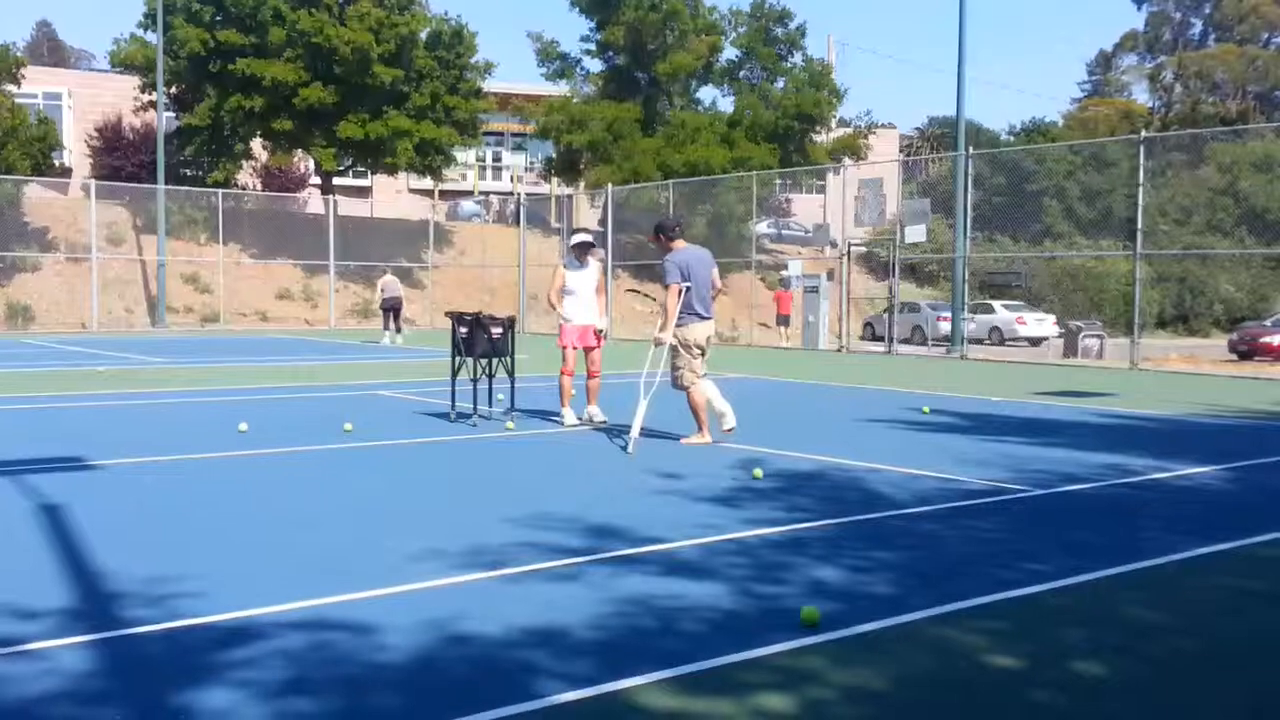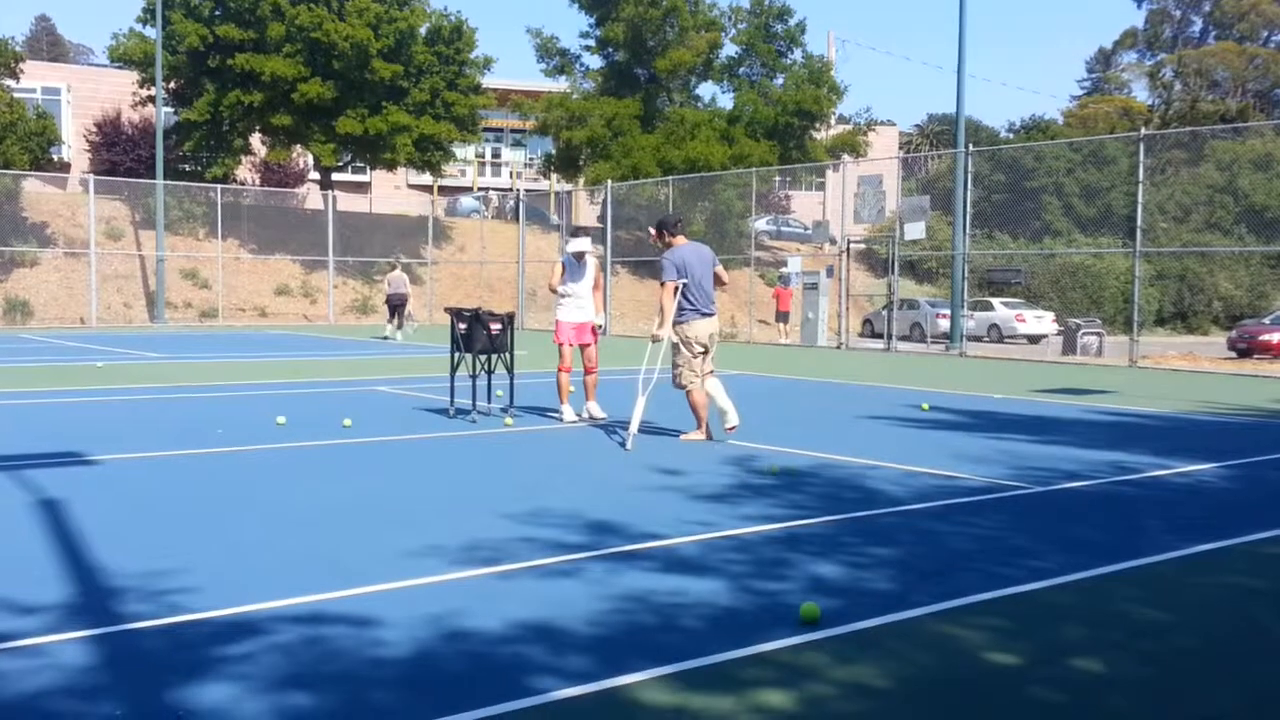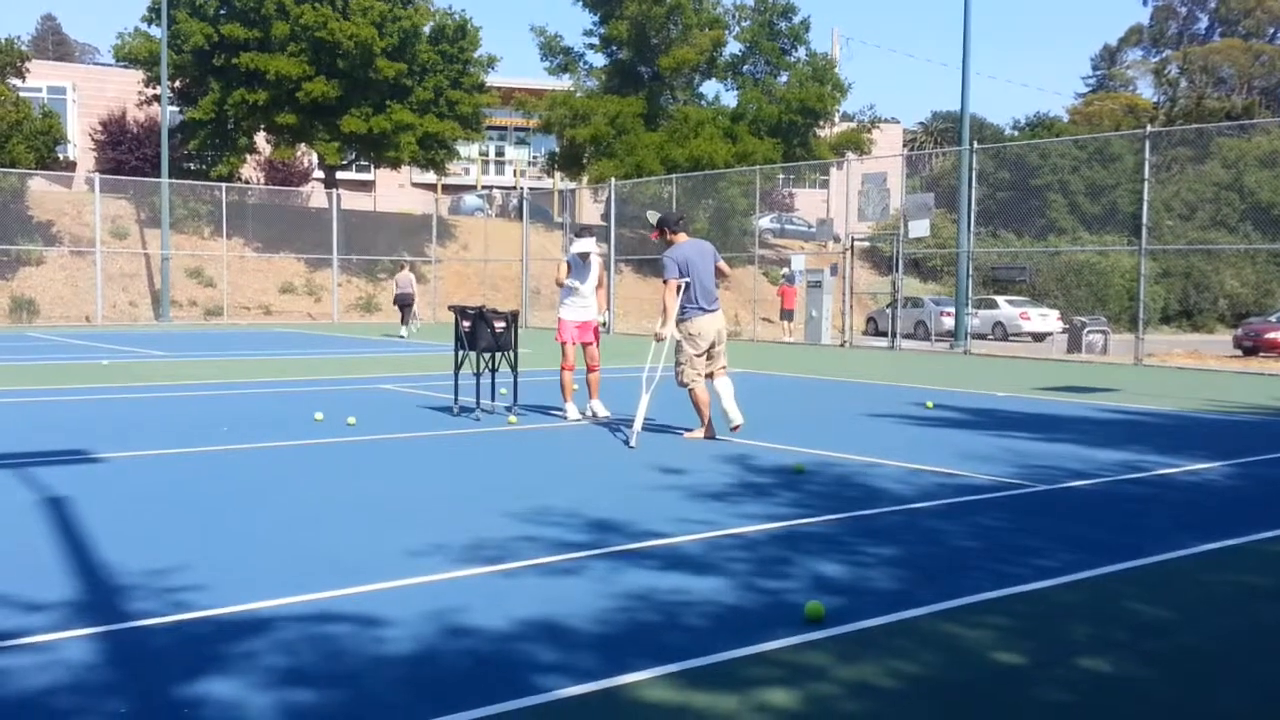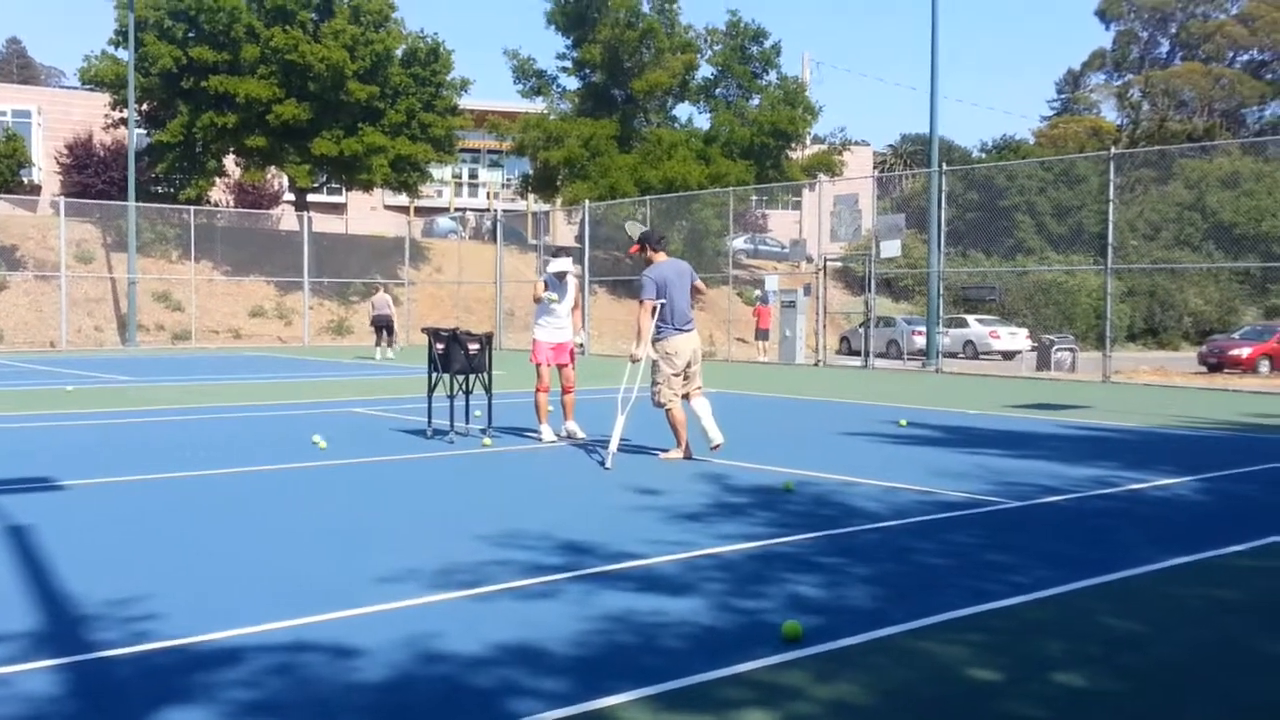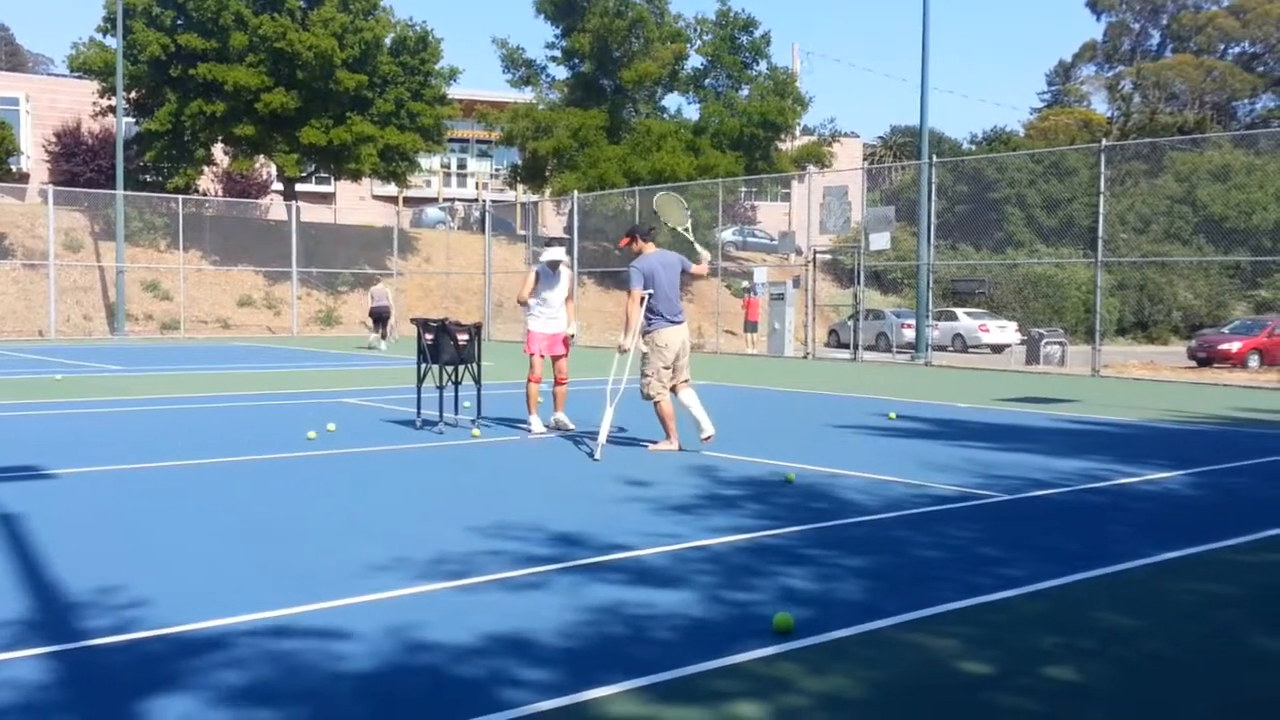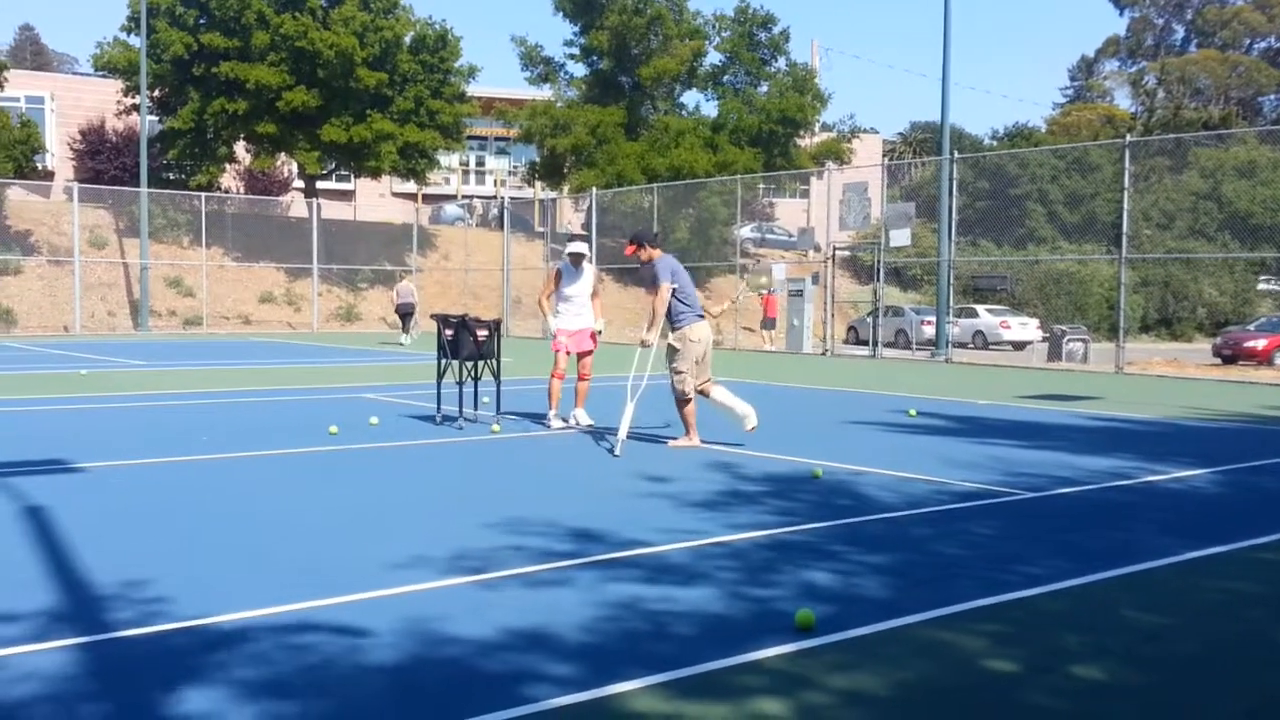
dt=0.4s
person 1, frame 1
left shoulder: (672, 260)
right shoulder: (705, 253)
left elbow: (672, 296)
right elbow: (717, 287)
left wrist: (666, 330)
left hip: (687, 327)
right hip: (706, 323)
left knee: (690, 382)
right knee: (698, 376)
left ankle: (703, 433)
right ankle: (724, 412)
person 1, frame 2
left shoulder: (669, 257)
right shoulder: (705, 250)
left elbow: (668, 294)
right elbow: (724, 279)
left wrist: (664, 327)
left hip: (689, 325)
right hip: (710, 321)
left knee: (690, 381)
right knee: (706, 373)
left ankle: (702, 430)
right ankle: (727, 411)
person 1, frame 3
left shoulder: (671, 255)
right shoulder: (706, 246)
left elbow: (670, 292)
right elbow: (726, 272)
left wrist: (667, 325)
left hip: (693, 323)
right hip: (716, 317)
left knee: (694, 379)
right knee: (718, 370)
left ankle: (706, 428)
right ankle: (732, 412)
person 1, frame 4
left shoulder: (649, 275)
right shoulder: (683, 266)
left elbow: (646, 312)
right elbow: (702, 290)
left wrist: (640, 346)
left hip: (669, 342)
right hip: (691, 337)
left knee: (670, 399)
right knee: (694, 390)
left ankle: (682, 448)
right ankle: (712, 431)
person 1, frame 5
left shoulder: (637, 265)
right shoulder: (674, 257)
left elbow: (634, 302)
right elbow: (702, 272)
left wrist: (628, 337)
right wrist: (706, 260)
left hip: (659, 334)
right hip: (681, 329)
left knee: (658, 391)
right knee: (681, 383)
left ankle: (672, 440)
right ankle: (702, 421)
person 1, frame 6
left shoulder: (660, 264)
right shoulder: (669, 262)
left elbow: (662, 298)
right elbow: (689, 292)
left wrist: (652, 331)
right wrist: (710, 310)
left hip: (687, 331)
right hip: (700, 327)
left knee: (682, 388)
right knee: (703, 383)
left ankle: (691, 436)
right ankle: (741, 408)
person 2, frame 1
left shoulder: (597, 266)
right shoulder: (563, 268)
right elbow: (552, 294)
left wrist: (603, 318)
right wrist: (560, 311)
left hip: (592, 324)
right hip: (570, 324)
left knee: (595, 368)
right knee: (568, 368)
left ankle: (592, 409)
right ankle: (566, 411)
person 2, frame 2
left shoulder: (594, 263)
right shoulder: (562, 264)
right elbow: (552, 284)
left wrist: (600, 314)
right wrist: (558, 289)
left hip: (588, 320)
right hip: (566, 319)
left knee: (591, 364)
right knee: (565, 364)
left ankle: (591, 405)
right ankle: (565, 407)
person 2, frame 3
left shoulder: (598, 262)
right shoulder: (567, 263)
right elbow: (558, 279)
left wrist: (602, 311)
right wrist: (566, 283)
left hip: (590, 318)
right hip: (569, 317)
left knee: (594, 362)
right knee: (568, 363)
left ankle: (594, 403)
right ankle: (569, 406)
person 2, frame 4
left shoulder: (574, 283)
right shoulder: (543, 282)
right elbow: (536, 297)
left wrist: (578, 332)
right wrist: (543, 296)
left hip: (565, 339)
right hip: (544, 338)
left knee: (569, 384)
right knee: (543, 384)
left ankle: (569, 425)
right ankle: (544, 427)
person 2, frame 5
left shoulder: (567, 274)
right shoulder: (536, 273)
right elbow: (521, 297)
left wrist: (571, 323)
right wrist: (528, 301)
left hip: (559, 330)
right hip: (538, 329)
left knee: (562, 375)
right knee: (535, 375)
left ankle: (558, 416)
right ankle: (533, 418)
person 2, frame 6
left shoulder: (591, 271)
right shoulder: (559, 271)
right elbow: (543, 297)
left wrist: (599, 320)
right wrist: (549, 319)
left hip: (587, 327)
right hip: (564, 327)
left knee: (585, 372)
right knee: (559, 370)
left ankle: (578, 412)
right ankle: (553, 413)
